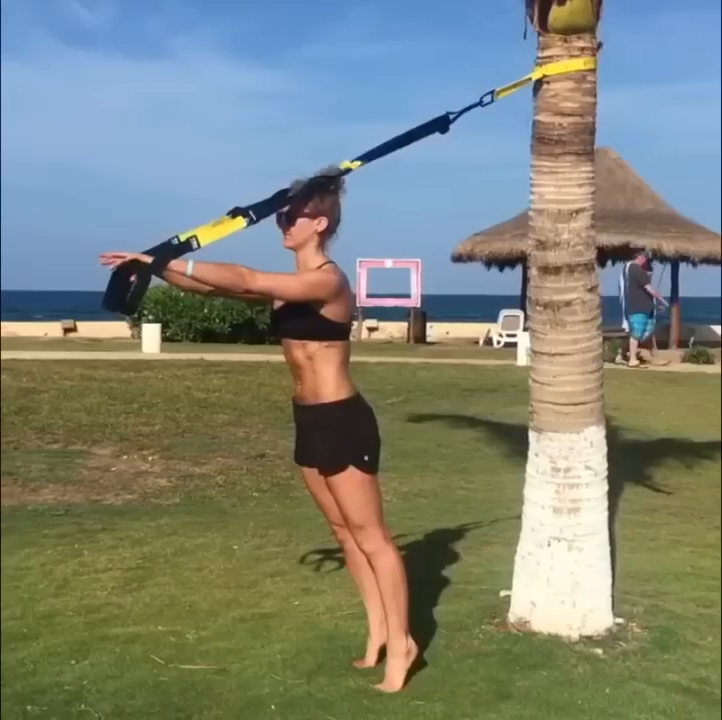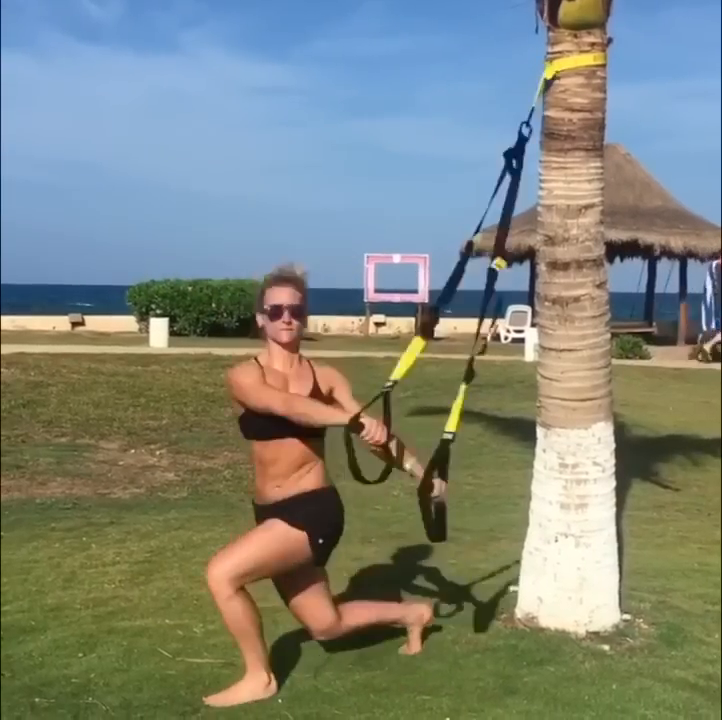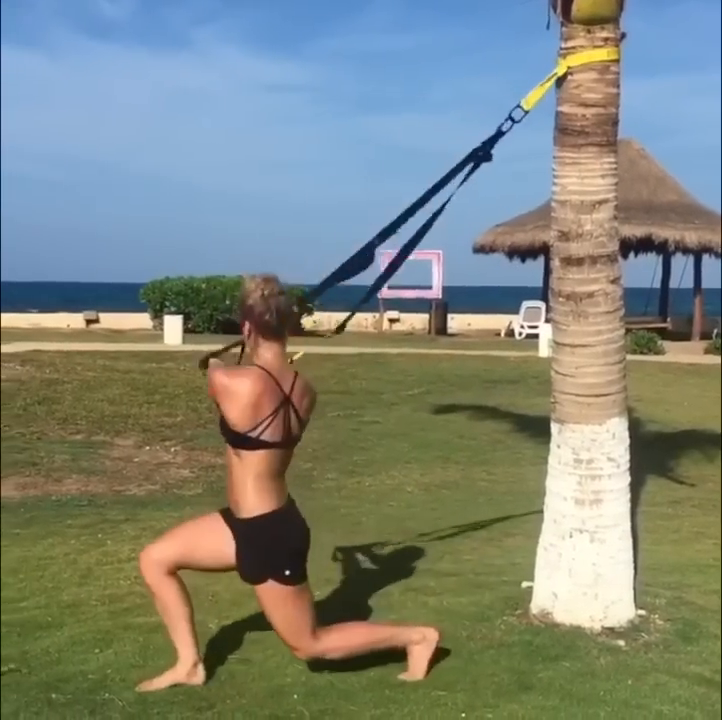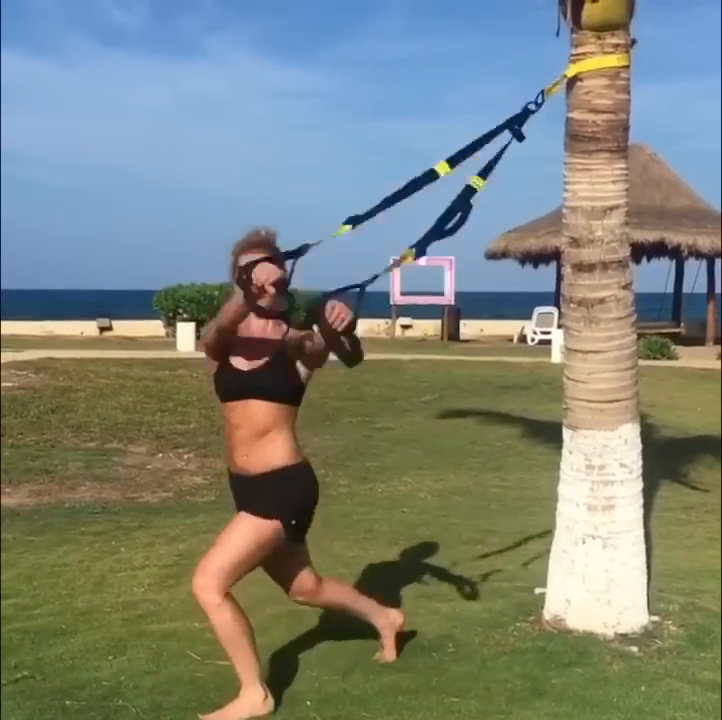
dt=1s
person 1, frame 1
left shoulder: (328, 281)
right shoulder: (288, 286)
left elbow: (246, 280)
right elbow: (217, 287)
left wrist: (166, 259)
right wrist: (157, 266)
left hip: (342, 422)
right hip: (310, 422)
left knee: (371, 536)
right knee: (346, 533)
left ankle: (401, 644)
right ankle: (379, 630)
person 1, frame 2
left shoulder: (326, 376)
right shoulder: (242, 377)
left elbow: (370, 426)
right elbow: (286, 406)
left wrist: (415, 465)
right wrist: (351, 418)
left hip: (314, 508)
right hip: (273, 514)
left knee: (223, 574)
right knee: (326, 625)
left ankle: (258, 677)
right ankle: (413, 615)
person 1, frame 3
left shoulder: (235, 383)
right shoulder: (303, 388)
left elbow: (214, 372)
left wrist: (215, 363)
left hip: (267, 533)
right hip: (259, 521)
left knee: (308, 644)
right knee: (154, 561)
left ankle: (418, 637)
right ankle: (188, 664)
person 1, frame 4
left shoulder: (299, 342)
right shoulder: (220, 343)
left elbow: (319, 353)
right elbow: (220, 328)
left wrist: (333, 330)
right wrist: (246, 290)
left hip: (285, 486)
right hip: (246, 488)
left knee: (208, 583)
right knee: (305, 587)
right ankle: (383, 618)
